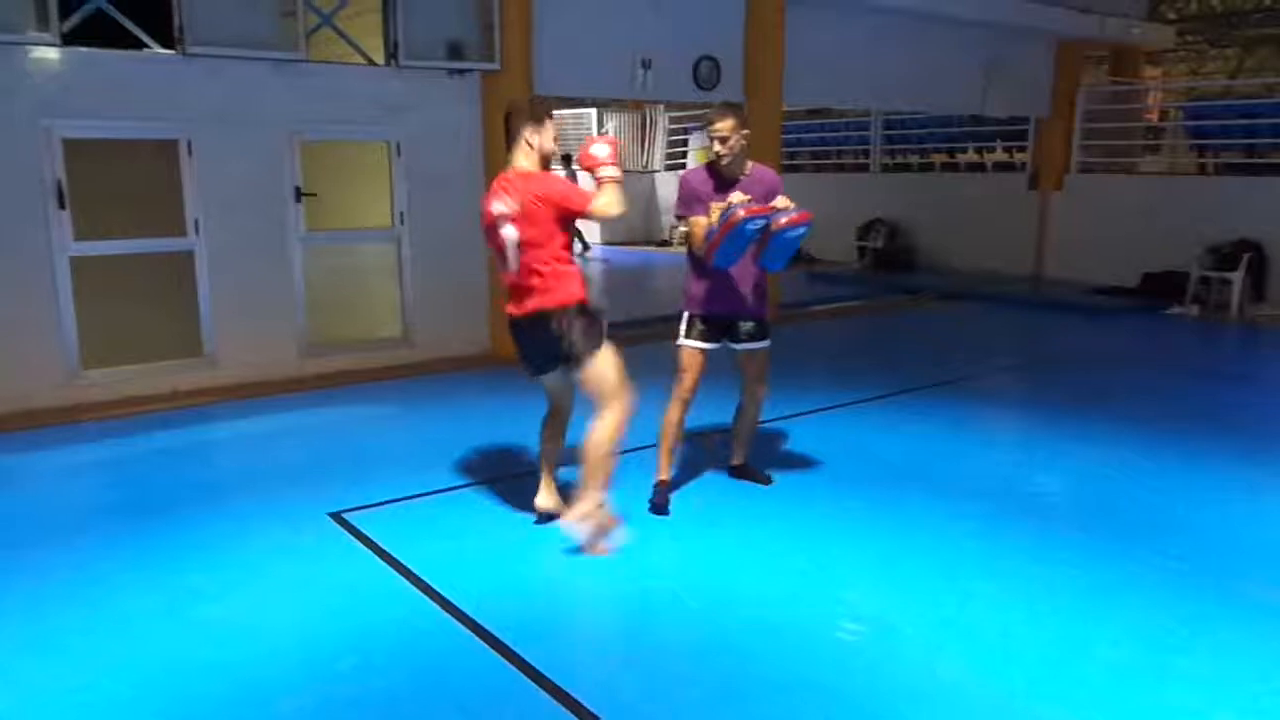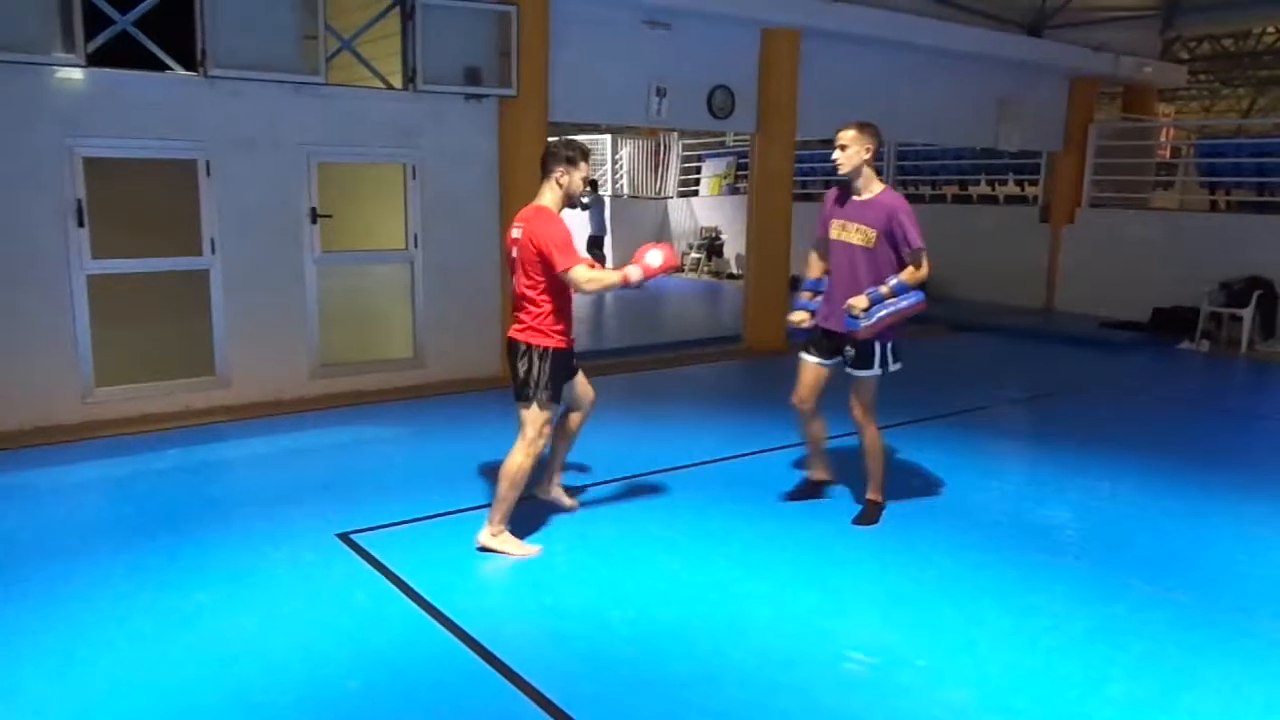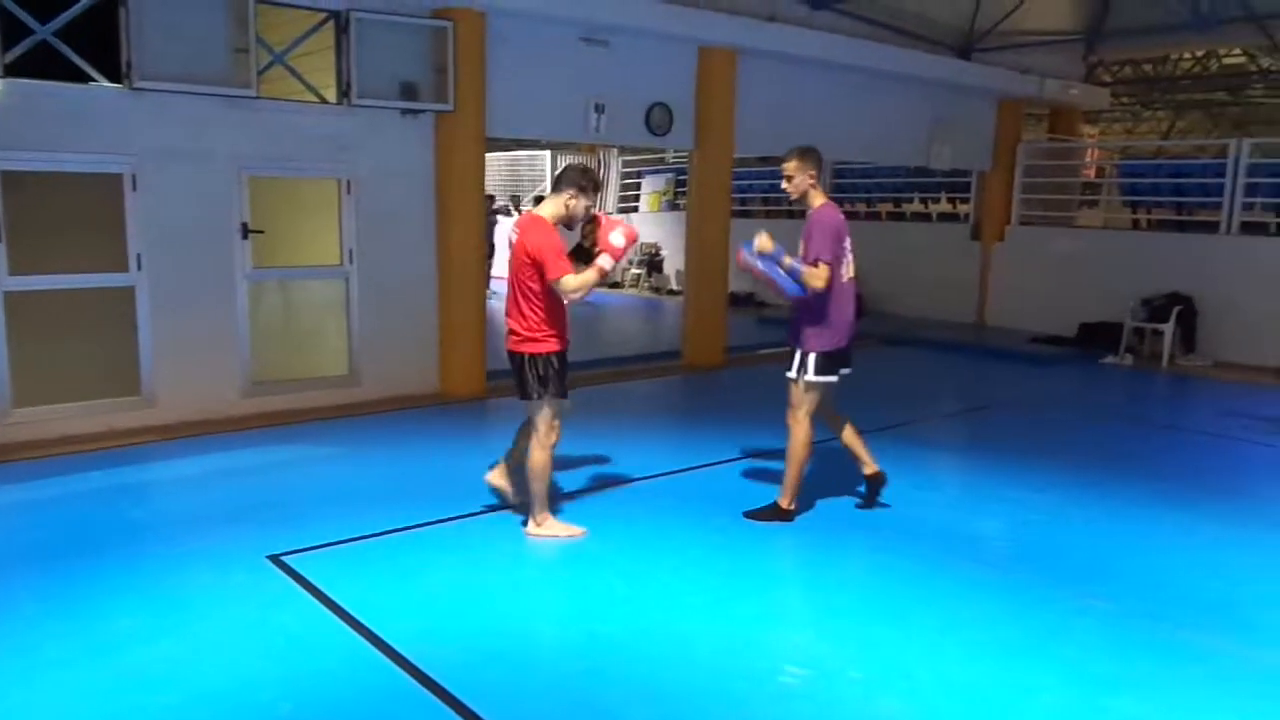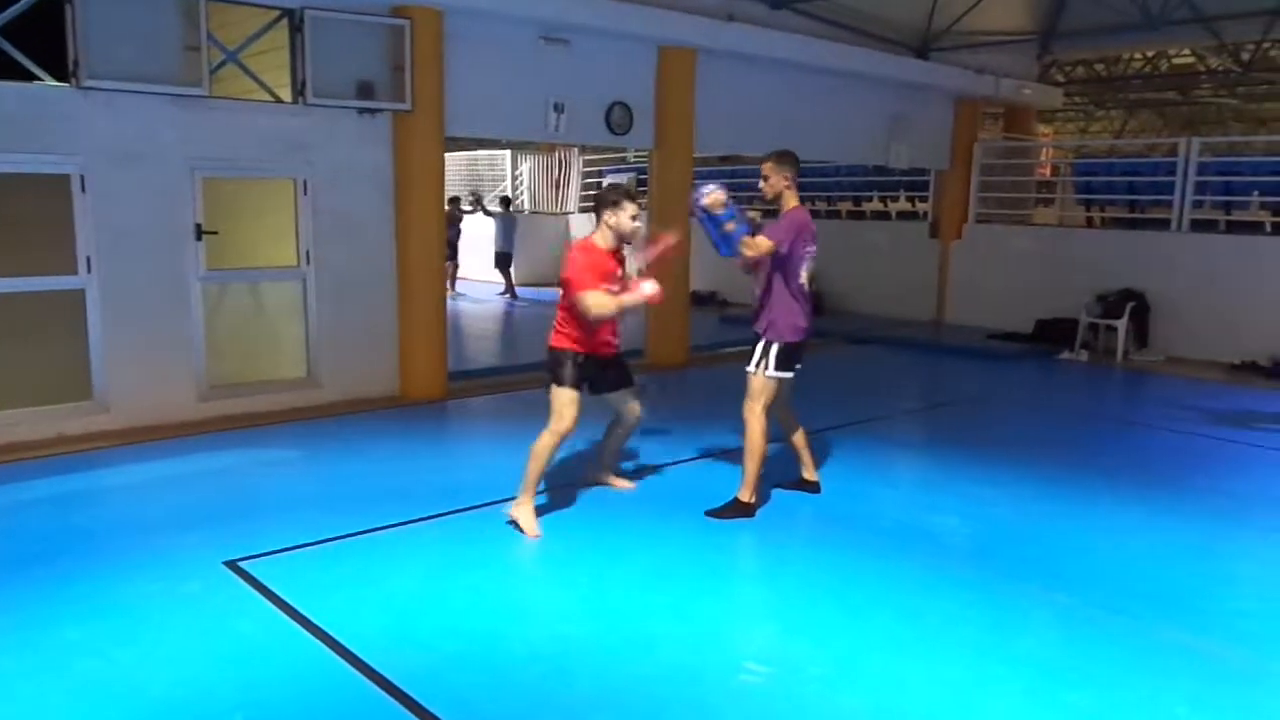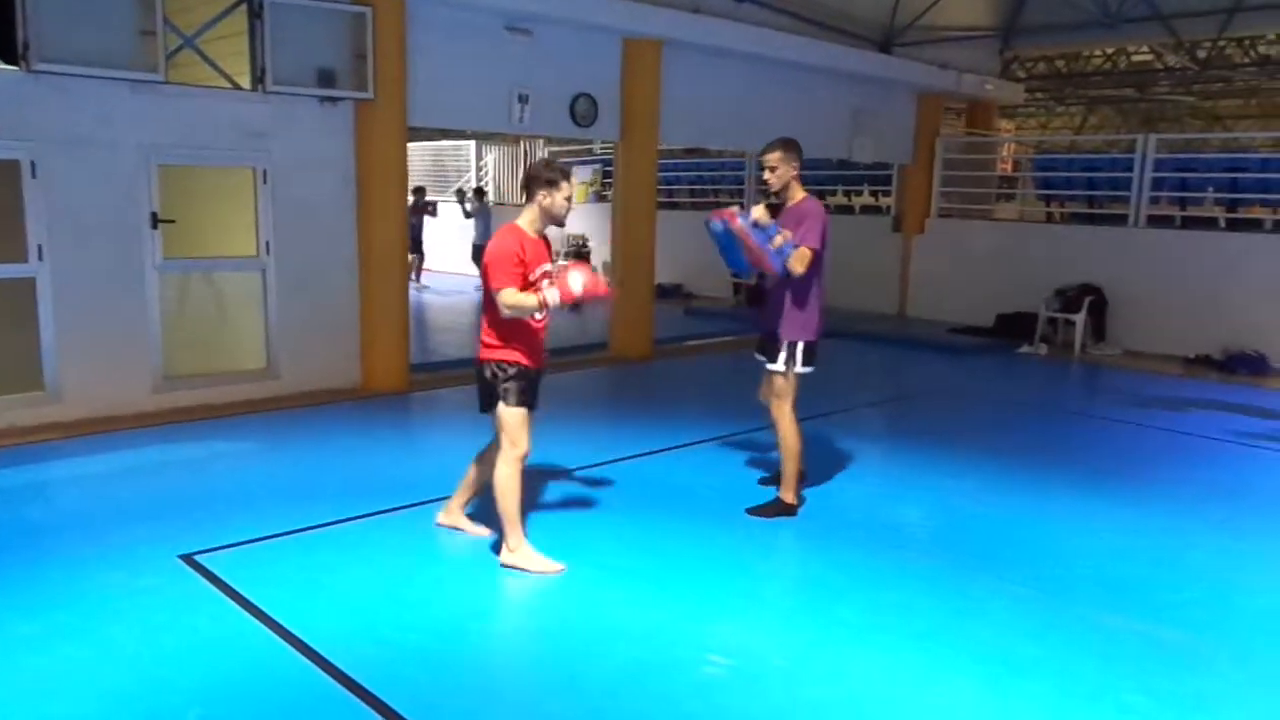
dt=1s
person 1, frame 1
left shoulder: (498, 195)
right shoulder: (544, 187)
right elbow: (610, 208)
right wrist: (608, 171)
left hip: (526, 315)
right hip: (561, 312)
left knee: (561, 403)
right knee: (616, 402)
left ankle: (547, 491)
right ankle: (586, 506)
person 1, frame 2
left shoulder: (525, 220)
right shoulder: (548, 225)
right elbow: (582, 281)
left wrist: (581, 268)
right wrist: (637, 272)
left hip: (541, 341)
right hip: (540, 346)
left knee: (582, 400)
right knee: (533, 438)
left ankle: (551, 483)
right ankle: (494, 529)
person 1, frame 3
left shoulder: (528, 224)
right shoulder: (541, 235)
right elbow: (571, 288)
right wrist: (607, 258)
left hip: (531, 343)
right hip: (540, 347)
left knee: (543, 419)
right knee: (547, 431)
left ankle: (503, 471)
right ankle: (540, 520)
person 1, frame 4
left shoulder: (614, 252)
right shoulder: (582, 257)
left elbow: (620, 288)
right elbow: (595, 309)
right wrist: (636, 296)
left hip: (605, 352)
right hip: (573, 351)
left knee: (631, 413)
right knee: (562, 426)
left ankle: (603, 471)
right ankle: (524, 502)
person 1, frame 5
left shoulder: (541, 241)
right shoulder: (507, 243)
right elbow: (508, 305)
left wrist: (577, 286)
right wrist: (559, 295)
left hip: (527, 360)
right hip: (504, 361)
left knee: (505, 444)
right knee: (516, 449)
left ankle: (453, 510)
right ankle: (514, 547)
person 2, frame 1
left shoulder: (767, 179)
right shoulder: (694, 181)
right elbow: (701, 245)
right wrist: (725, 217)
left hip: (749, 302)
right hip: (703, 303)
left knee: (756, 388)
right knee: (684, 390)
left ankle: (738, 460)
right ankle: (663, 478)
person 2, frame 2
left shoulder: (893, 206)
right shoulder: (833, 199)
left elbow: (919, 269)
left wrist: (873, 296)
right wrist: (805, 303)
left hip: (869, 329)
right hip: (828, 321)
left knee: (861, 413)
right knee: (803, 400)
left ankle: (874, 496)
right ankle: (819, 474)
person 2, frame 3
left shoulder: (821, 220)
right shoulder: (829, 215)
left elbow: (818, 281)
left wrist: (776, 254)
right wrist: (784, 261)
left hip: (818, 335)
right hip: (833, 332)
left knee: (798, 416)
right knee: (825, 409)
left ankle: (785, 504)
right ankle: (870, 470)
person 2, frame 4
left shoulder: (795, 220)
right shoulder: (789, 220)
left elbow: (751, 252)
right elbow: (757, 265)
right wrist: (751, 227)
left hip: (780, 329)
right hip: (785, 328)
left knee: (754, 409)
right knee: (778, 405)
left ankle: (746, 498)
right ankle: (809, 475)
person 2, frame 5
left shoulder: (812, 211)
right shoulder: (783, 210)
left elbow: (798, 265)
left wrist: (769, 228)
left hip: (796, 325)
right hip: (778, 320)
left knee: (782, 406)
right knee: (769, 396)
left ankle: (788, 497)
right ankle: (791, 469)
